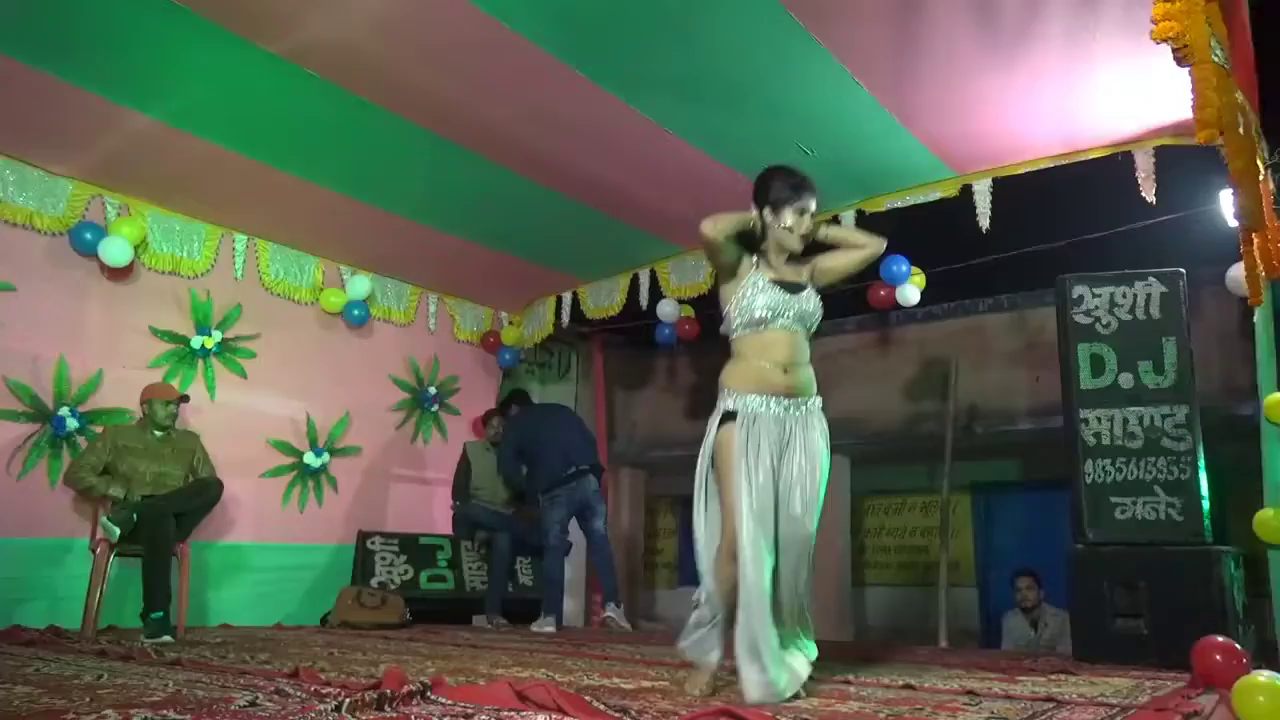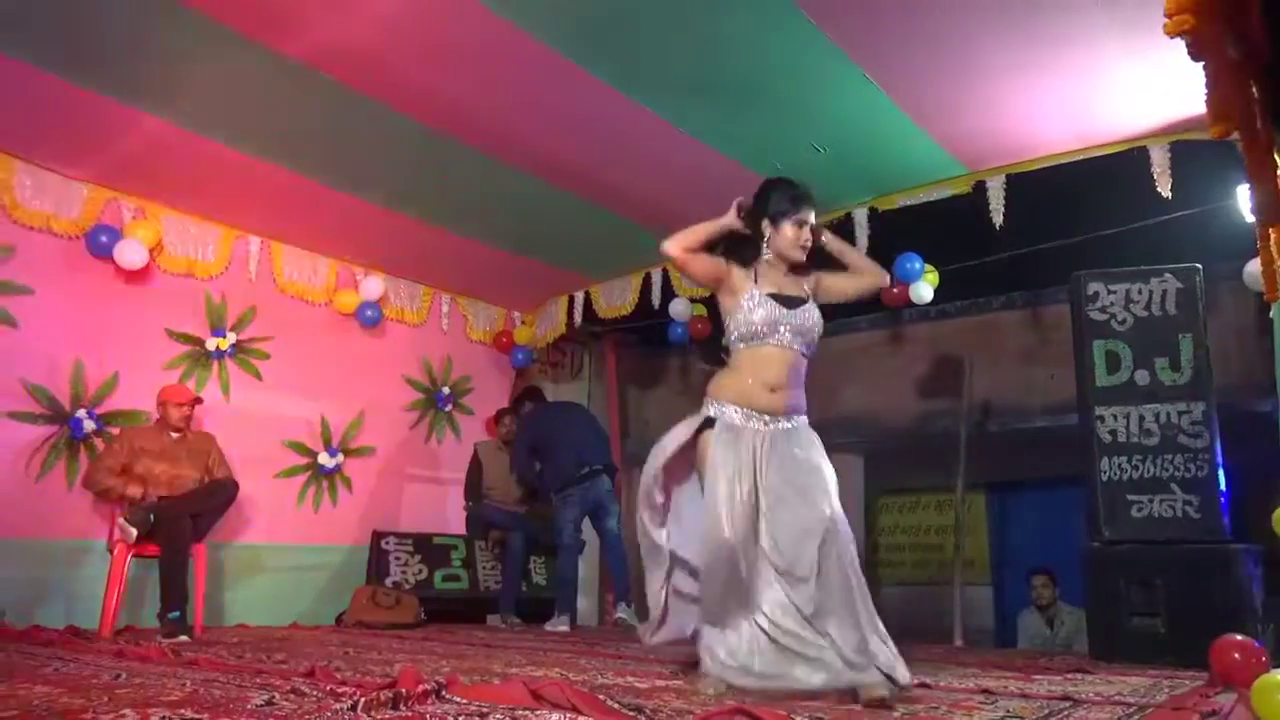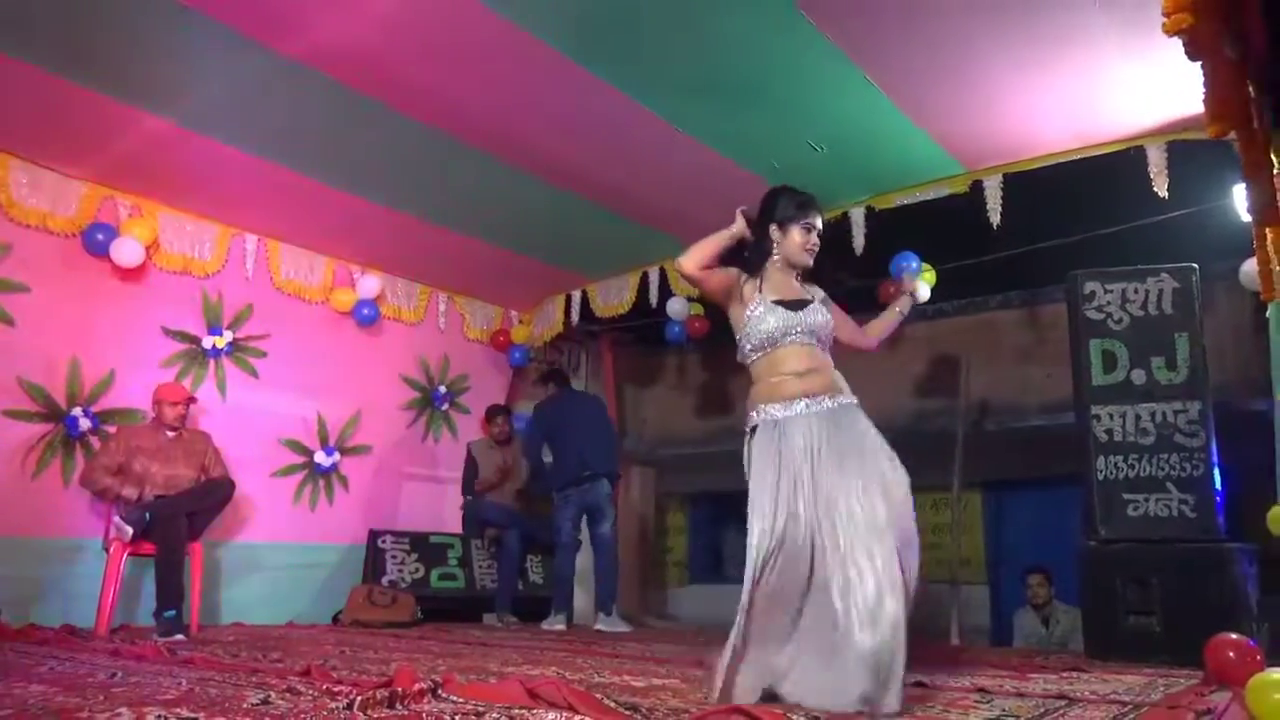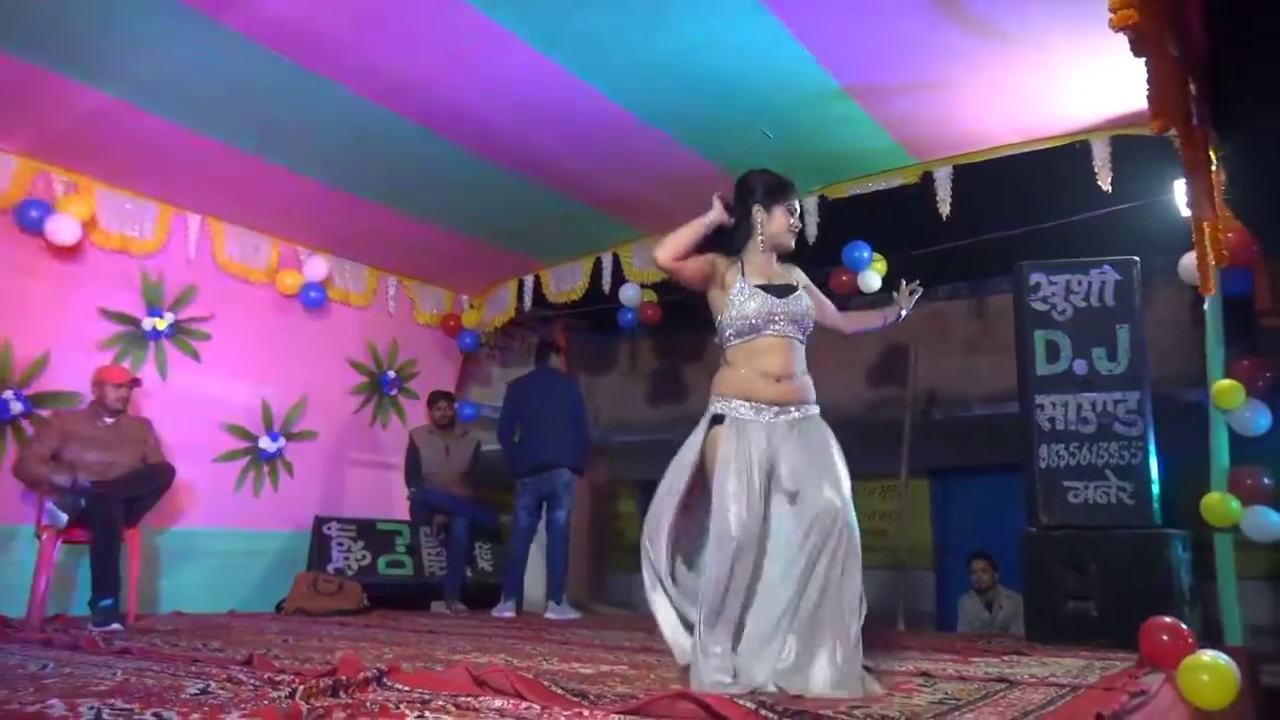
dt=0.5s
person 1, frame 1
left shoulder: (812, 272)
right shoulder: (737, 267)
left elbow: (876, 245)
right elbow: (709, 230)
left wrist: (818, 235)
right wrist: (749, 219)
left hip: (804, 417)
right hip: (745, 412)
left knee: (795, 536)
right knee: (744, 534)
left ankle: (780, 655)
right ankle: (715, 650)
person 1, frame 2
left shoulder: (811, 284)
right shoulder: (734, 276)
left elbow: (877, 278)
right elbow: (673, 249)
left wrist: (828, 242)
right wrist: (729, 223)
left hip: (790, 432)
right hip: (732, 424)
left knee: (823, 531)
right knee: (728, 538)
left ankle: (859, 667)
right ankle: (721, 654)
person 1, frame 3
left shoulder: (814, 294)
right shoulder: (741, 287)
left elbow: (863, 338)
right elbow: (688, 267)
left wrist: (904, 303)
right wrist: (737, 234)
left hip: (838, 419)
right hip: (776, 427)
left knee: (865, 539)
right knee: (782, 542)
left ankle: (866, 677)
right ankle: (749, 671)
person 1, frame 4
left shoulder: (795, 277)
right shoulder: (721, 270)
left elbow: (843, 322)
right elbow: (664, 258)
left wrist: (895, 311)
right wrist: (714, 217)
left hip: (799, 421)
right hip: (738, 420)
left knee: (830, 525)
right knee: (734, 536)
left ankle: (832, 662)
right ankle: (720, 663)
person 2, frame 1
left shoulder: (190, 441)
right shoulder: (116, 436)
left elbow: (210, 487)
right elbow: (75, 475)
right wrist: (119, 492)
left hip: (173, 519)
right hip: (134, 523)
left knee: (214, 486)
right knee: (160, 522)
left ankle: (128, 517)
right ankle: (156, 620)
person 2, frame 2
left shoulder: (206, 442)
right shoulder: (132, 437)
left elbow: (226, 485)
right elbow: (94, 478)
right wrist: (138, 492)
left hip: (189, 520)
right hip: (150, 522)
left knee: (228, 488)
right knee: (177, 524)
left ankle: (143, 519)
right ankle: (173, 619)
person 2, frame 3
left shoulder: (201, 441)
right shoulder: (128, 436)
left elbow: (222, 485)
right elbow: (91, 476)
right wrist: (134, 493)
left hip: (184, 518)
right hip: (145, 519)
left knee: (225, 486)
right knee: (173, 523)
left ankle: (140, 517)
right ankle: (169, 618)
person 2, frame 4
left shoulder: (141, 427)
right shoulder: (64, 421)
left elbow: (159, 473)
right elbow: (25, 465)
right wrist: (70, 480)
left hip: (120, 505)
right hip: (82, 508)
left knee: (166, 471)
right knee: (107, 508)
left ankle: (76, 503)
right ankle: (105, 607)
person 3, frame 1
left shoulder: (515, 423)
right shoulder: (562, 410)
left elbow: (507, 468)
right elbow: (591, 440)
left wrist: (531, 488)
left hip: (554, 489)
right hip: (586, 479)
left knee: (554, 550)
right knee: (599, 542)
left ankle: (550, 616)
right ankle: (612, 605)
person 3, frame 2
left shoulder: (529, 421)
right shoulder: (575, 409)
left elbow: (521, 466)
right elbow: (604, 439)
left wrist: (544, 486)
left hip: (567, 488)
right hip: (599, 479)
left knee: (567, 549)
right knee: (613, 541)
left ankle: (563, 615)
right ankle: (623, 605)
person 3, frame 3
left shoulder: (545, 408)
right shoulder: (594, 402)
left elbow: (531, 450)
right elbow: (613, 441)
left wrist: (548, 479)
left hip: (567, 486)
right hip: (600, 482)
left knee: (565, 548)
right knee: (605, 546)
left ankle: (559, 614)
right ankle: (606, 614)
person 3, frame 4
left shoulder: (518, 387)
right shoulder: (569, 384)
left elbow: (504, 432)
right elbow: (583, 428)
left wrist: (518, 463)
right wrist: (579, 464)
left hip: (529, 471)
right hip: (562, 469)
left knee: (521, 535)
right knee: (558, 534)
left ankle: (509, 600)
right ankle: (556, 602)
person 4, frame 1
right shoulder: (471, 450)
right elbow: (459, 492)
left wrist: (490, 528)
left hip: (503, 521)
right hip: (472, 521)
left knee: (504, 539)
left ankle: (493, 611)
right ankle: (533, 534)
person 4, frame 2
right shoulder: (482, 450)
right elbow: (471, 492)
left wrist: (504, 528)
right wrist: (492, 524)
left hip: (516, 521)
right hip: (486, 522)
left knee: (517, 538)
right knee: (479, 513)
left ankle: (507, 610)
person 4, frame 3
left shoulder: (525, 454)
right shoulder: (475, 449)
right elbow: (468, 490)
left wrist: (500, 525)
right wrist: (496, 479)
left hip: (511, 519)
right hip: (480, 519)
left knee: (513, 536)
right knee: (478, 507)
left ankle: (504, 609)
right ankle: (543, 532)
person 4, frame 4
left shoulder: (471, 441)
right shoulder: (417, 437)
left elbow: (473, 483)
right elbow: (412, 481)
left wrist: (447, 511)
right wrist: (449, 491)
left hip: (457, 507)
right hip: (426, 508)
left knee: (461, 524)
right knee: (428, 495)
left ankle: (452, 597)
right ankle: (495, 521)
